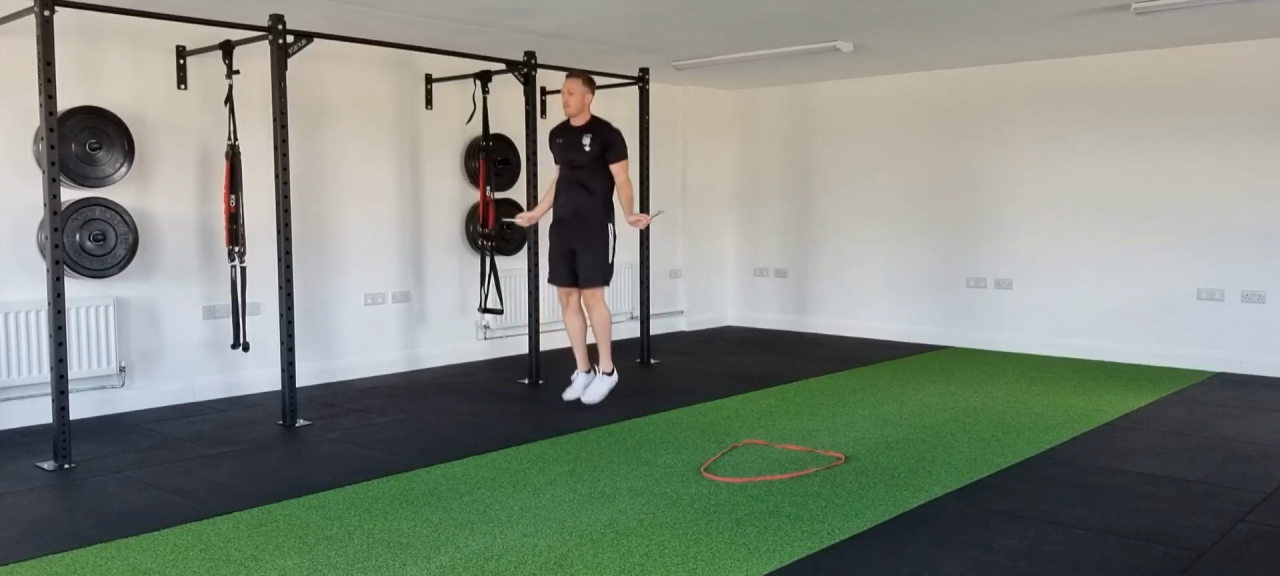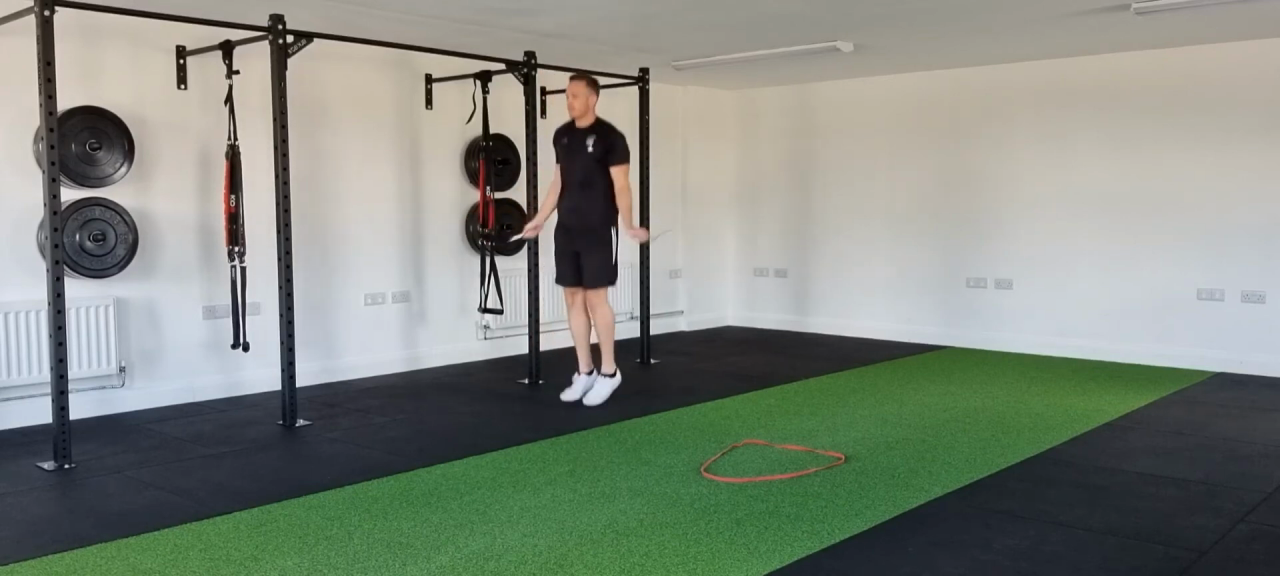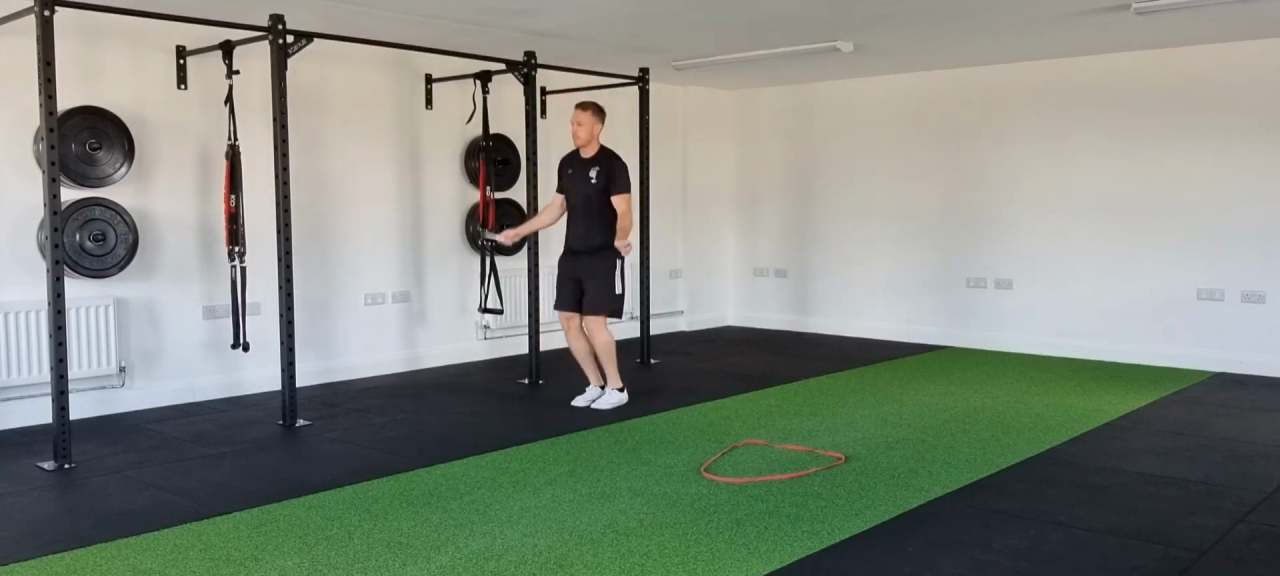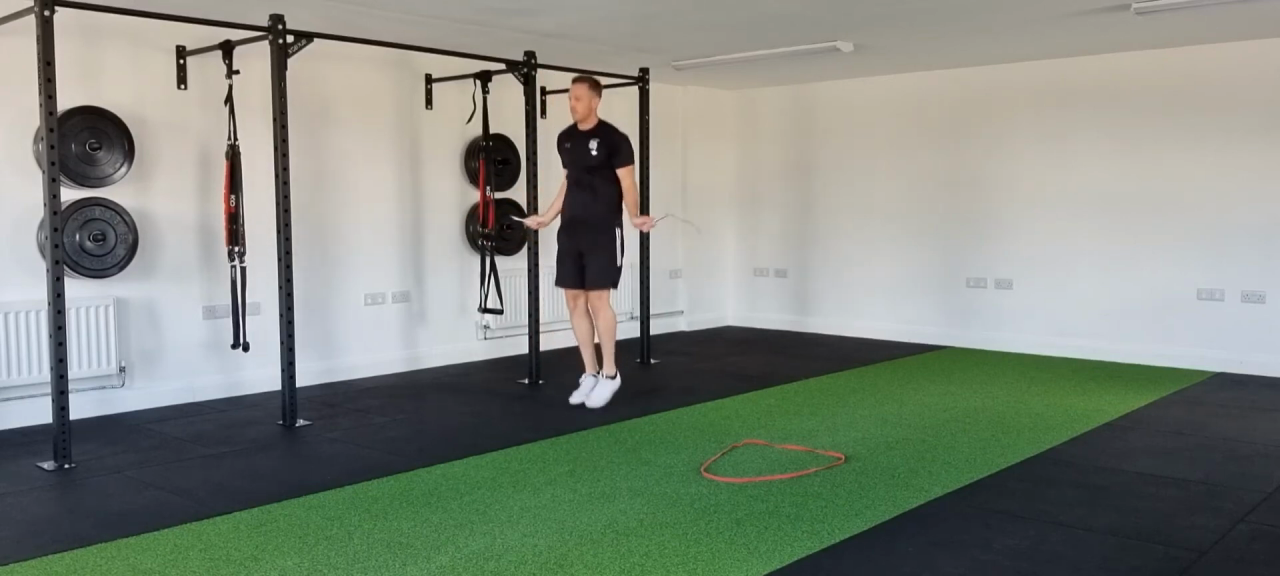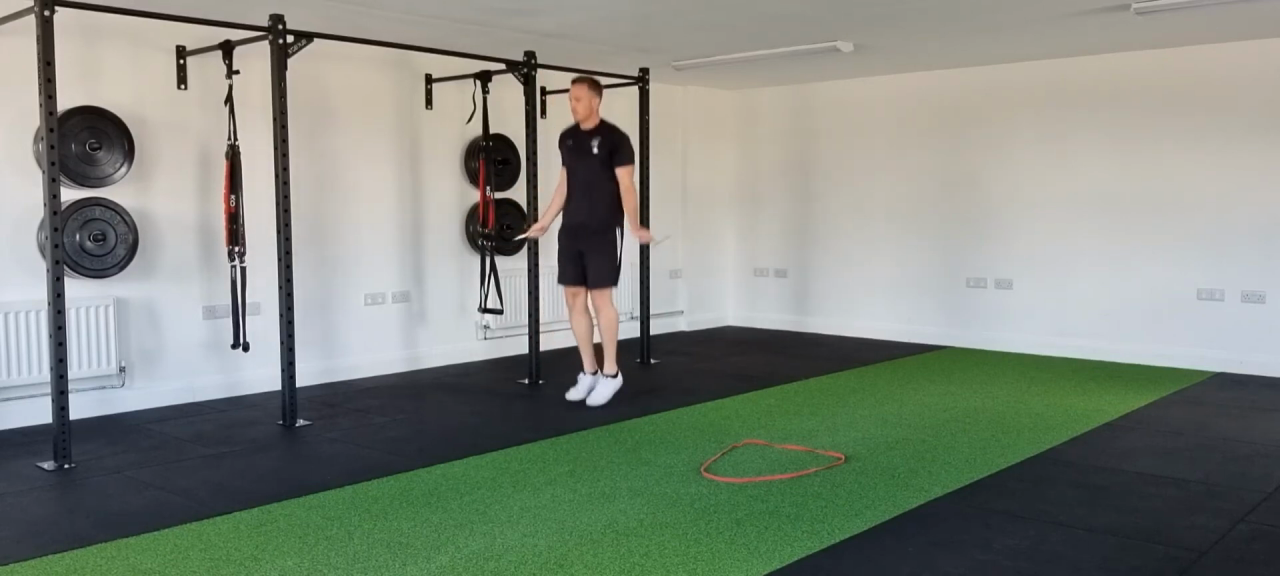
dt=0.3s
person 1, frame 1
left shoulder: (606, 134)
right shoulder: (557, 135)
left elbow: (622, 179)
left wrist: (630, 214)
right wrist: (536, 213)
left hip: (595, 227)
right hip: (562, 227)
left knee: (592, 297)
right knee: (567, 298)
left ankle: (606, 371)
right ankle: (583, 371)
person 1, frame 2
left shoulder: (609, 136)
right shoulder: (561, 136)
left elbow: (620, 184)
left wrist: (629, 224)
right wrist: (540, 218)
left hip: (599, 229)
right hip: (567, 229)
left knee: (596, 297)
right knee: (573, 297)
left ankle: (609, 371)
right ankle: (585, 371)
person 1, frame 3
left shoulder: (613, 166)
right shoulder: (567, 163)
left elbow: (624, 212)
right elbow: (557, 208)
left wrist: (622, 239)
right wrist: (519, 231)
left hip: (603, 257)
right hip: (572, 256)
left knee: (595, 324)
right knee: (569, 324)
left ankle: (616, 388)
right ankle: (596, 384)
person 1, frame 4
left shoulder: (614, 139)
right shoulder: (566, 139)
left elbow: (628, 184)
left wrist: (636, 217)
right wrist: (545, 217)
left hip: (605, 231)
right hip: (573, 229)
left knee: (598, 301)
right knee: (574, 301)
left ankle: (609, 375)
right ankle: (591, 374)
person 1, frame 5
left shoulder: (616, 138)
right shoulder: (567, 138)
left elbow: (626, 185)
left wrist: (635, 225)
right wrist: (544, 221)
left hip: (605, 231)
right hip: (572, 229)
left knee: (600, 298)
right knee: (574, 298)
left ankle: (610, 373)
right ankle: (589, 372)
